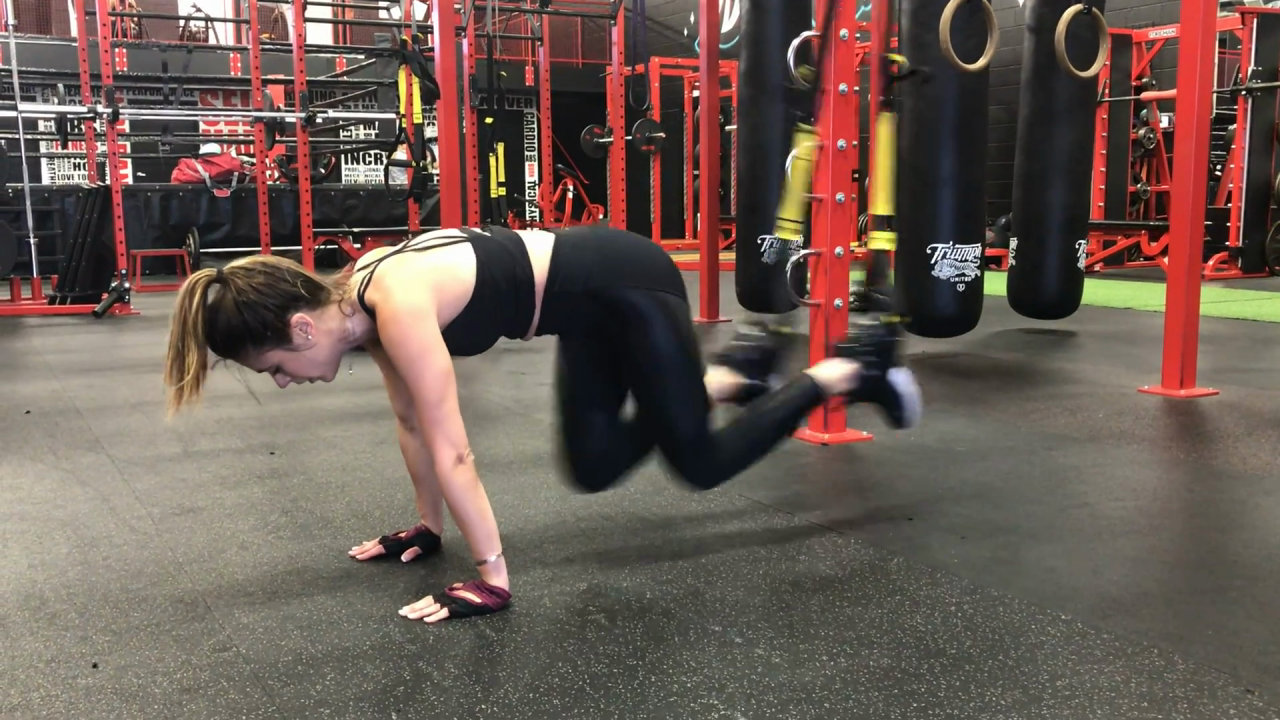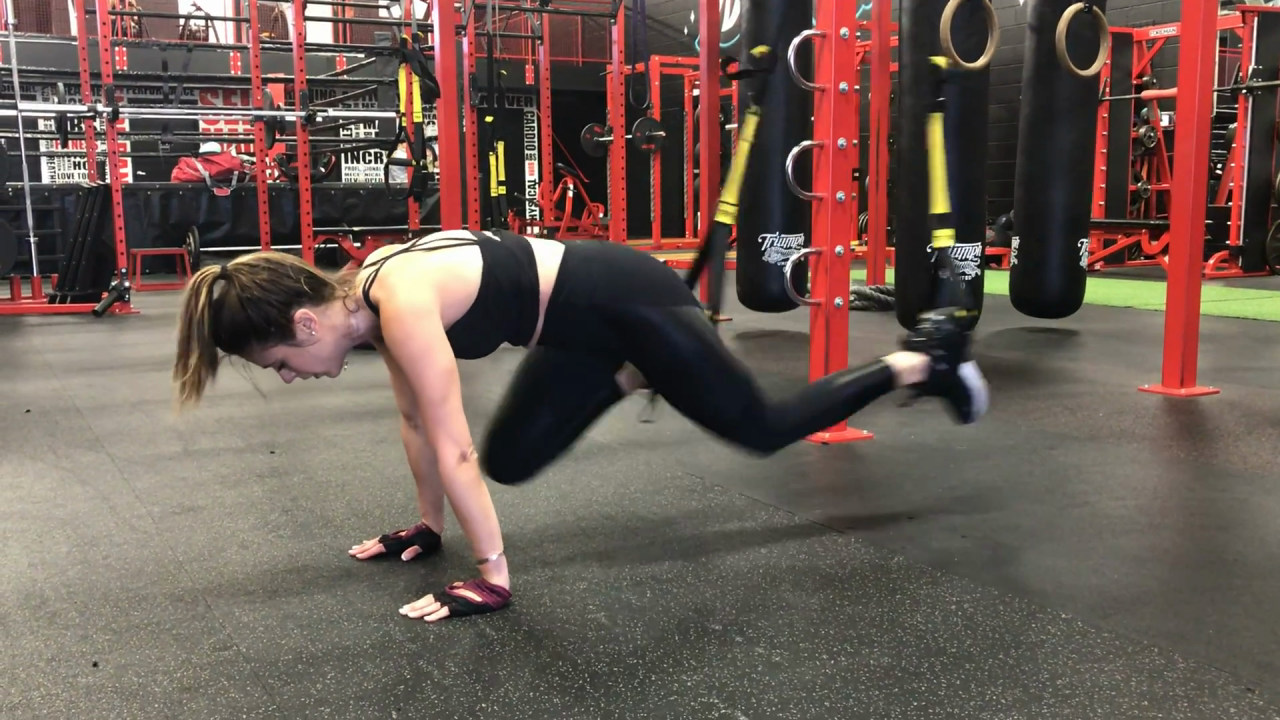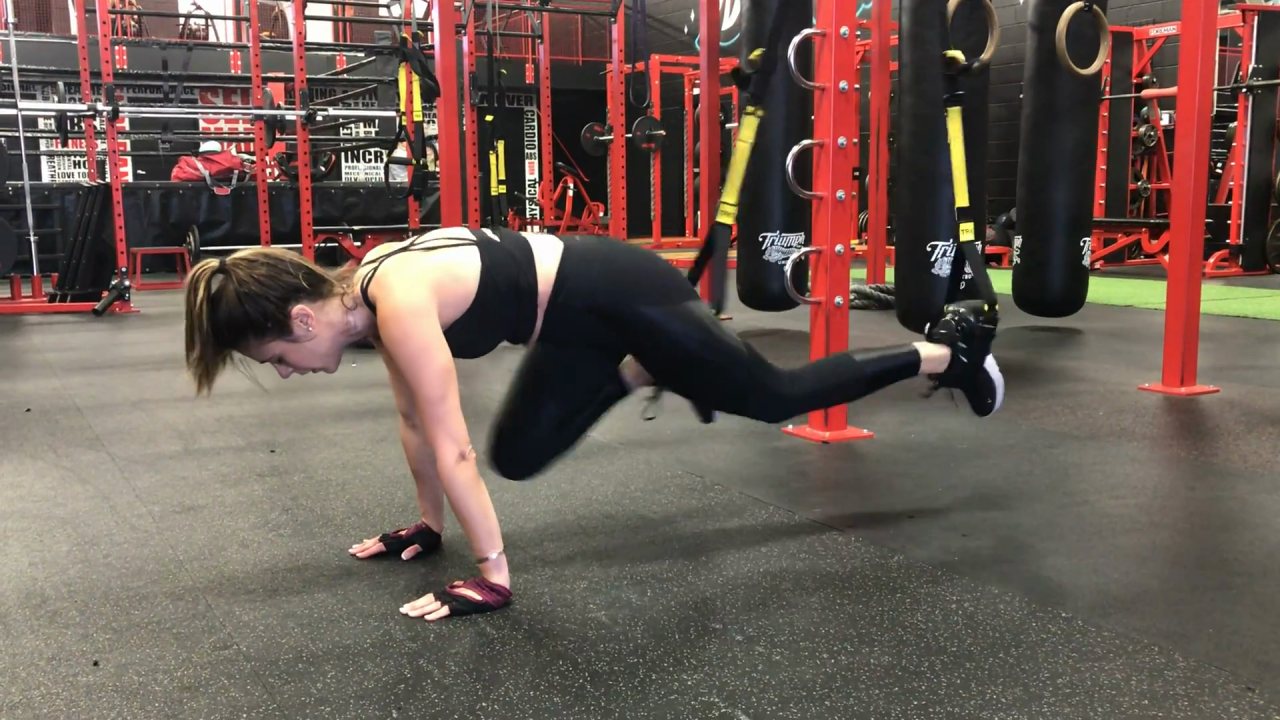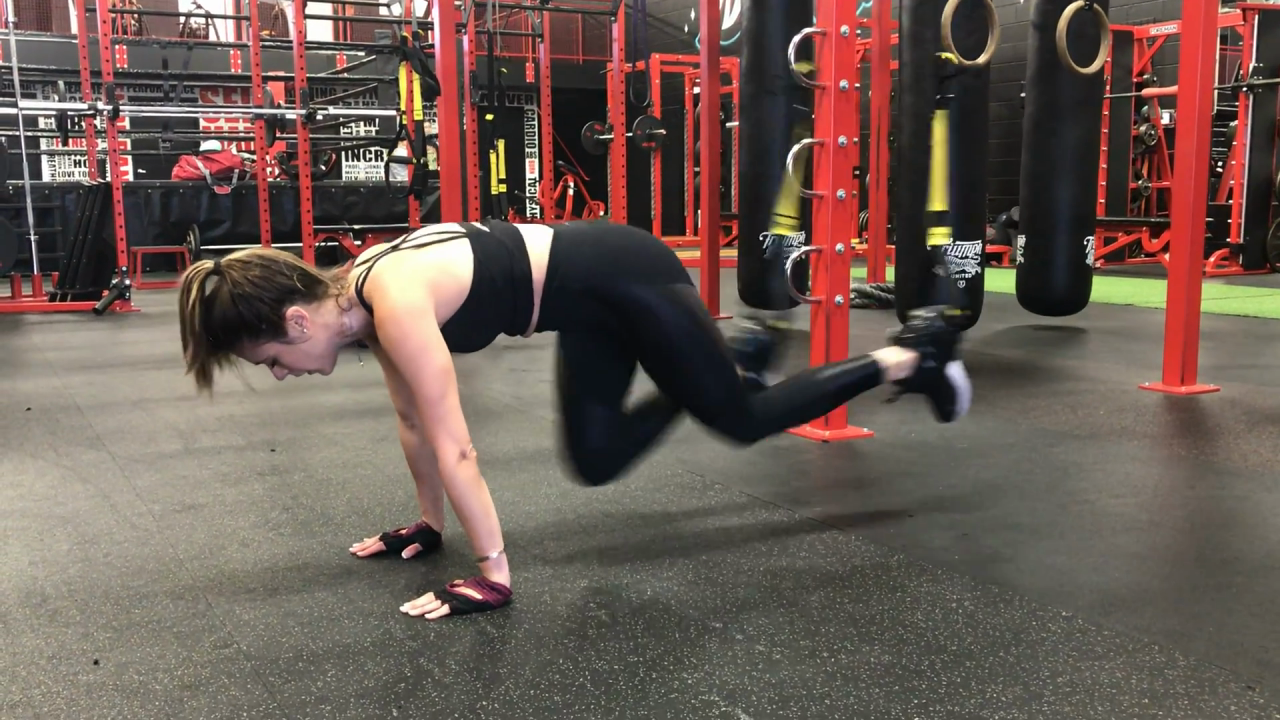
dt=0.1s
person 1, frame 1
left shoulder: (394, 308)
right shoulder: (354, 302)
left elbow: (450, 449)
right elbow: (412, 423)
left wrist: (492, 576)
right wrist: (427, 527)
left hip: (622, 287)
right hip: (590, 289)
left knee: (701, 462)
right knee: (593, 470)
left ankle: (850, 369)
right ankle: (729, 374)
person 1, frame 2
left shoulder: (400, 306)
right shoulder: (369, 291)
left elbow: (451, 448)
right elbow: (414, 422)
left wrist: (493, 575)
right wrist: (428, 524)
left hip: (621, 299)
right hip: (584, 308)
left knee: (761, 426)
right knee: (509, 459)
left ankle: (927, 362)
right ankle: (632, 376)
person 1, frame 3
left shoulder: (395, 304)
right shoulder: (370, 286)
left elbow: (452, 446)
right elbow: (414, 420)
left wrist: (492, 574)
right wrist: (426, 523)
left hip: (619, 296)
right hip: (585, 307)
left knee: (775, 394)
right knee: (517, 455)
left ankle: (948, 353)
right ankle: (639, 371)
person 1, frame 4
left shoulder: (391, 300)
right shoulder: (358, 295)
left elbow: (452, 443)
right elbow: (413, 419)
left wrist: (493, 573)
right wrist: (428, 523)
left hip: (619, 283)
right hip: (590, 293)
left knee: (742, 416)
right knee: (595, 461)
left ankle: (909, 359)
right ankle: (714, 363)
